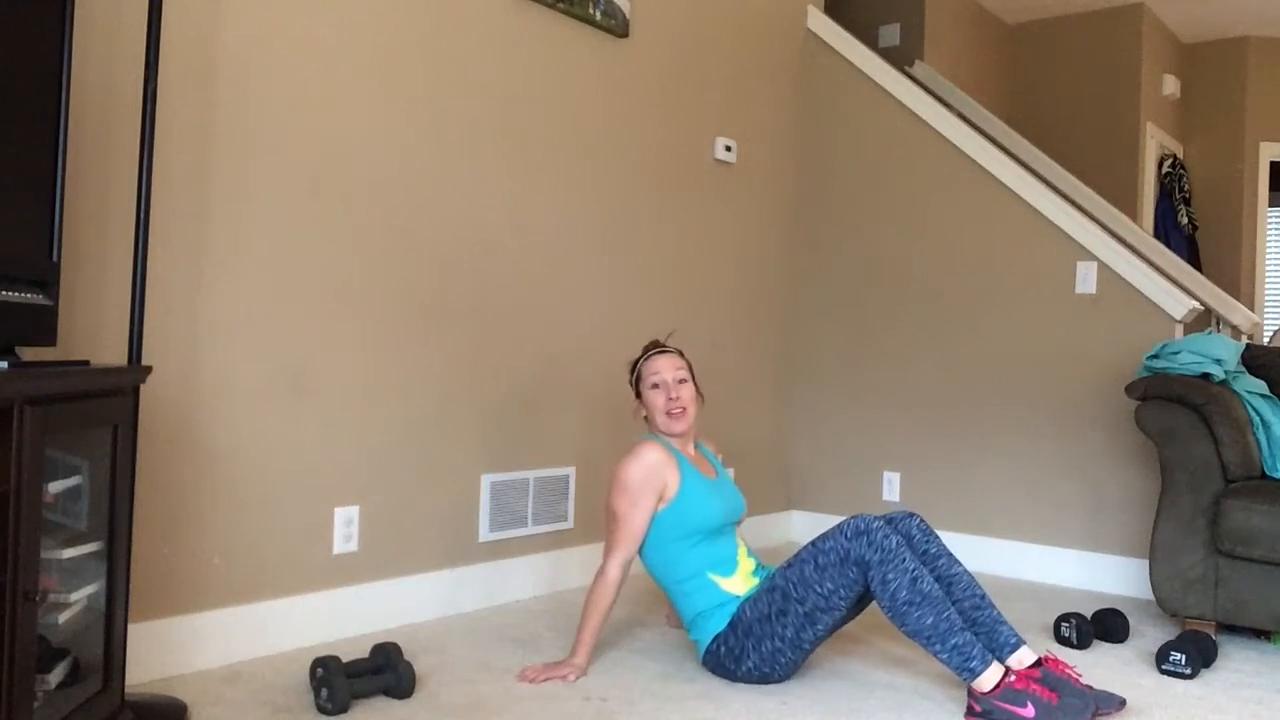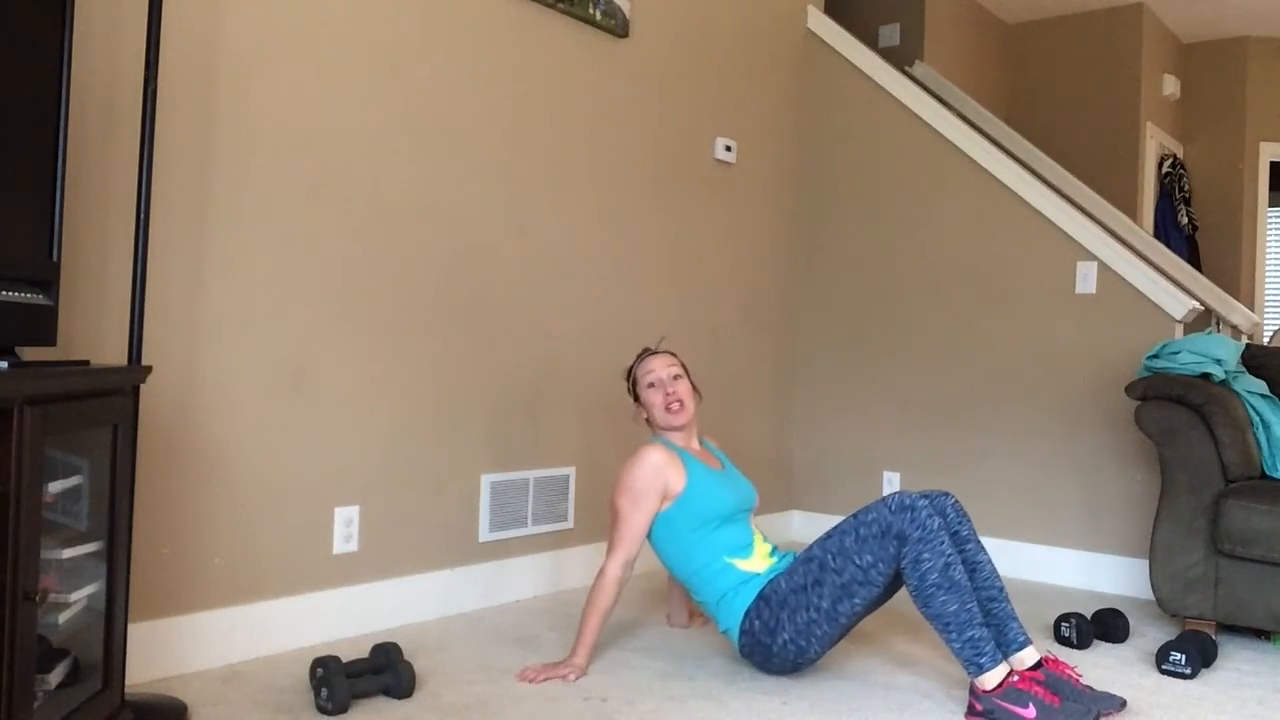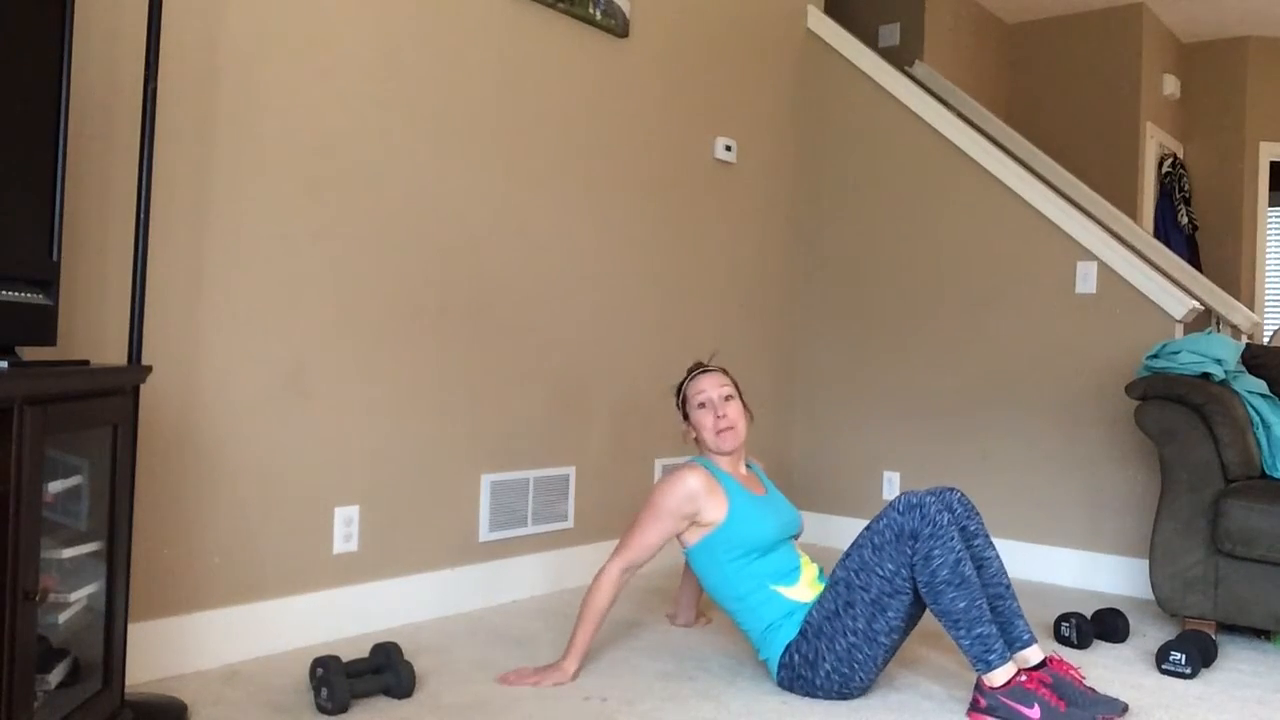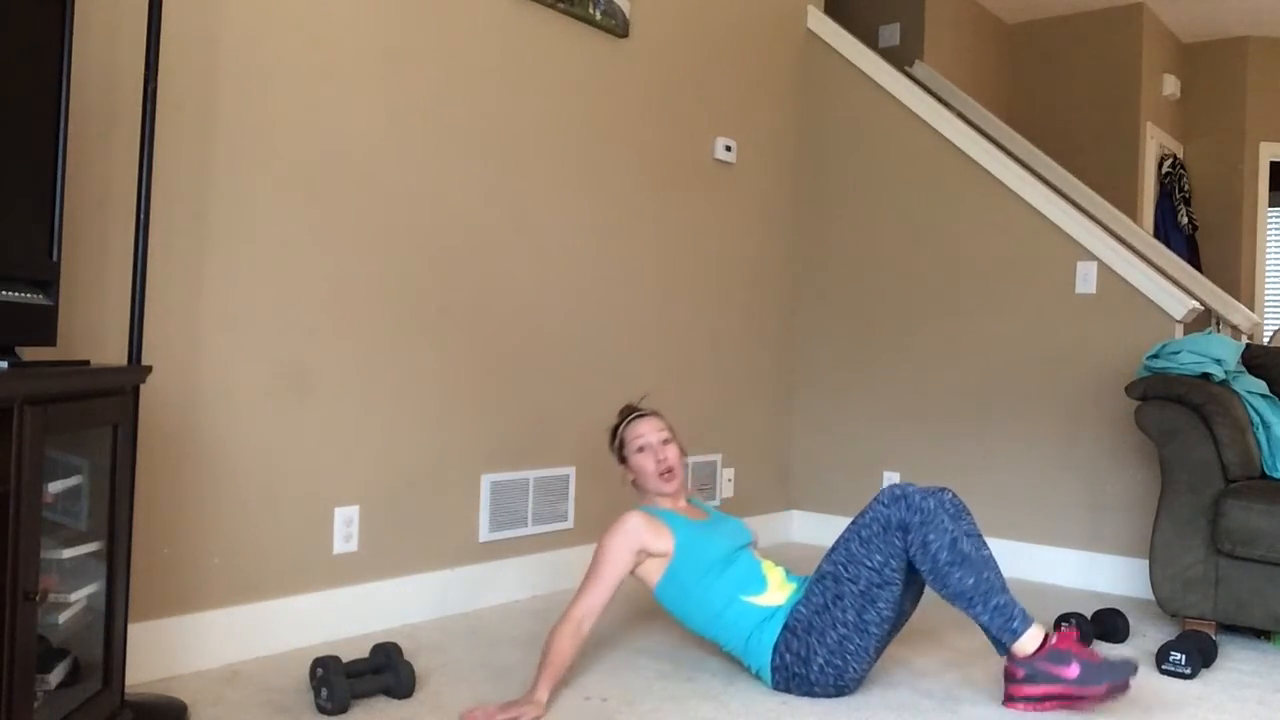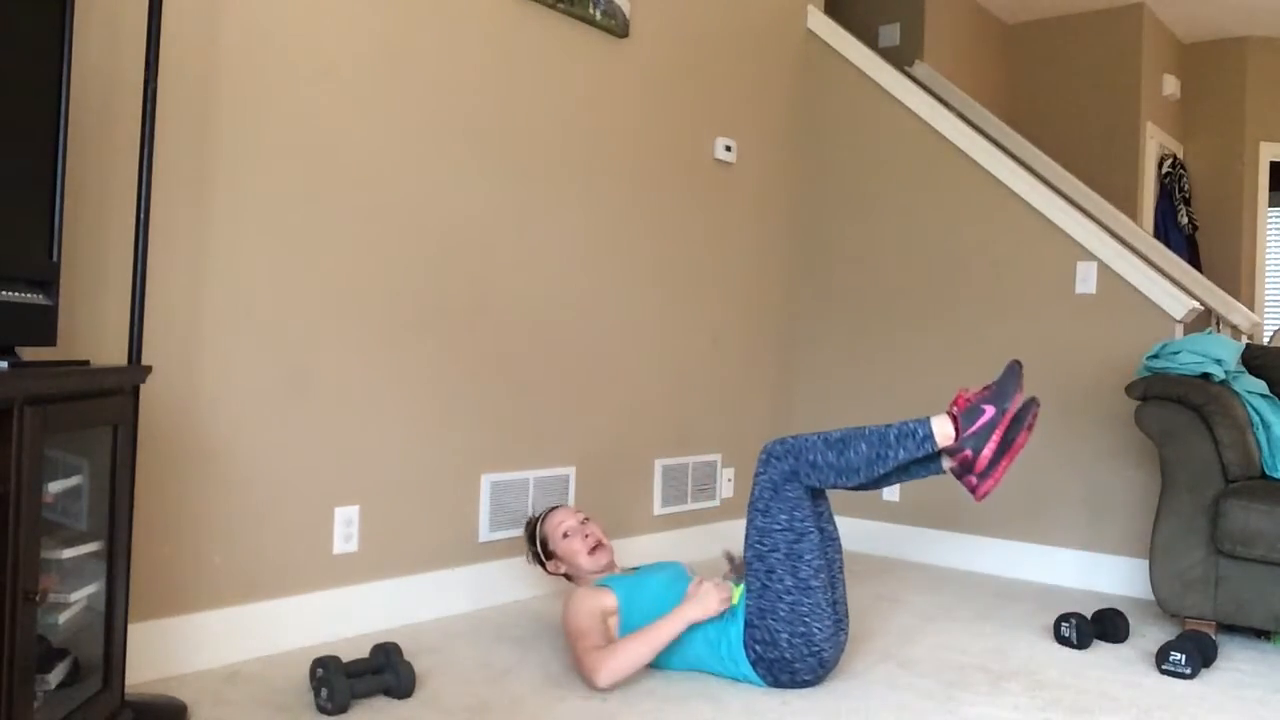
dt=1s
person 1, frame 1
left shoulder: (706, 454)
right shoulder: (647, 463)
right elbow: (614, 566)
right wrist: (577, 659)
left hip: (768, 610)
right hip: (738, 642)
left knee: (905, 527)
right knee: (865, 536)
left ankle: (1021, 662)
person 1, frame 2
left shoulder: (709, 450)
right shoulder: (651, 463)
right elbow: (617, 563)
left wrist: (681, 610)
right wrist: (577, 660)
left hip: (793, 600)
right hip: (769, 626)
left knee: (940, 507)
right knee: (908, 515)
left ankle: (1023, 661)
person 1, frame 3
left shoulder: (754, 472)
right shoulder: (691, 484)
right elbow: (618, 566)
left wrist: (685, 613)
right wrist: (567, 665)
left hip: (837, 629)
right hip: (812, 657)
left knee: (949, 504)
right knee: (917, 515)
left ankle: (1030, 661)
person 1, frame 4
left shoulder: (702, 512)
right shoulder: (636, 527)
right elbow: (578, 616)
left hip: (815, 629)
right hip: (801, 655)
left knee: (930, 502)
right knee: (904, 506)
left ankle: (1028, 665)
right ankle: (1032, 648)
person 1, frame 5
left shoulder: (645, 576)
right shoulder: (586, 603)
right elbow: (599, 671)
right wrist: (690, 610)
left hip: (813, 633)
right hip: (782, 650)
left knee: (801, 472)
right knee: (784, 459)
left ankle: (963, 459)
right ankle: (953, 431)
